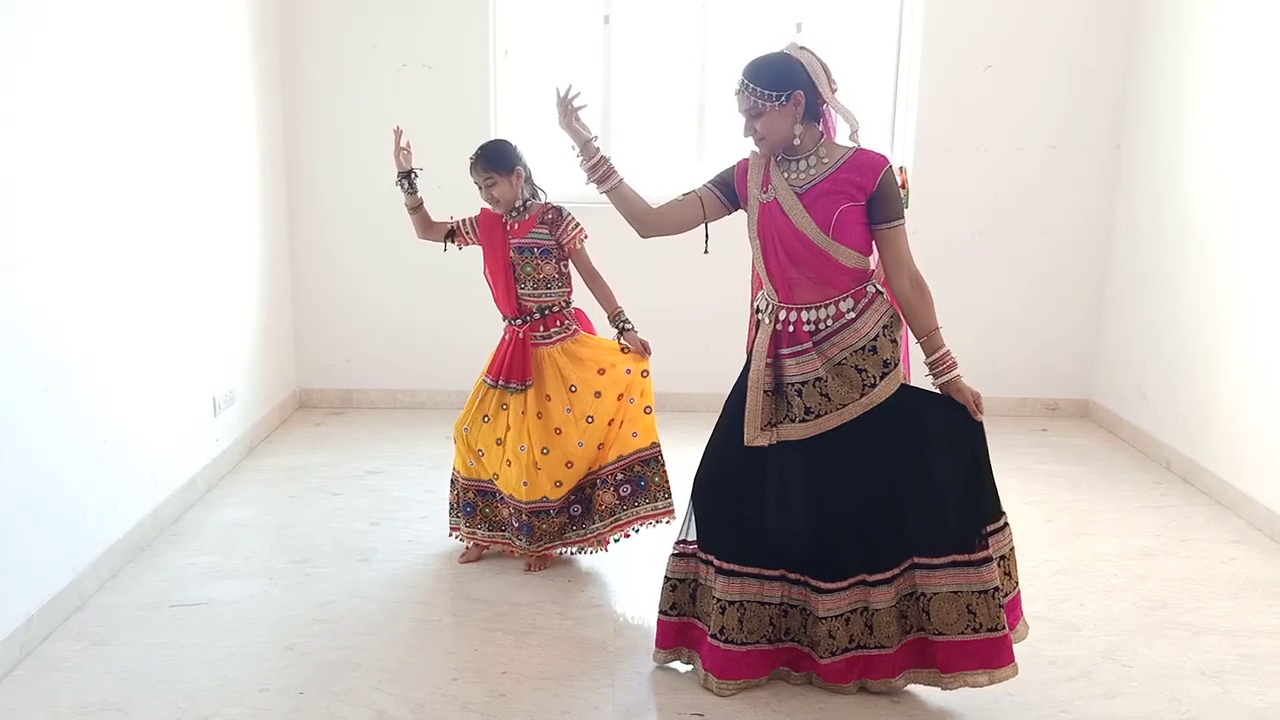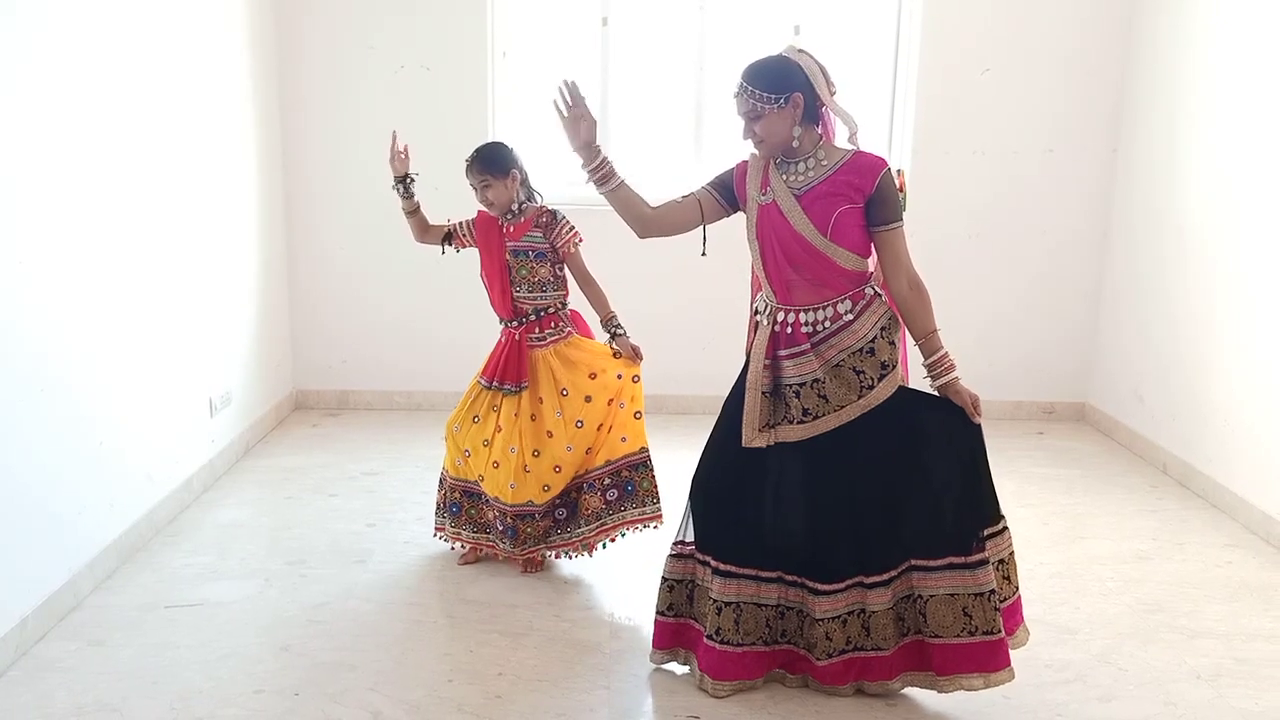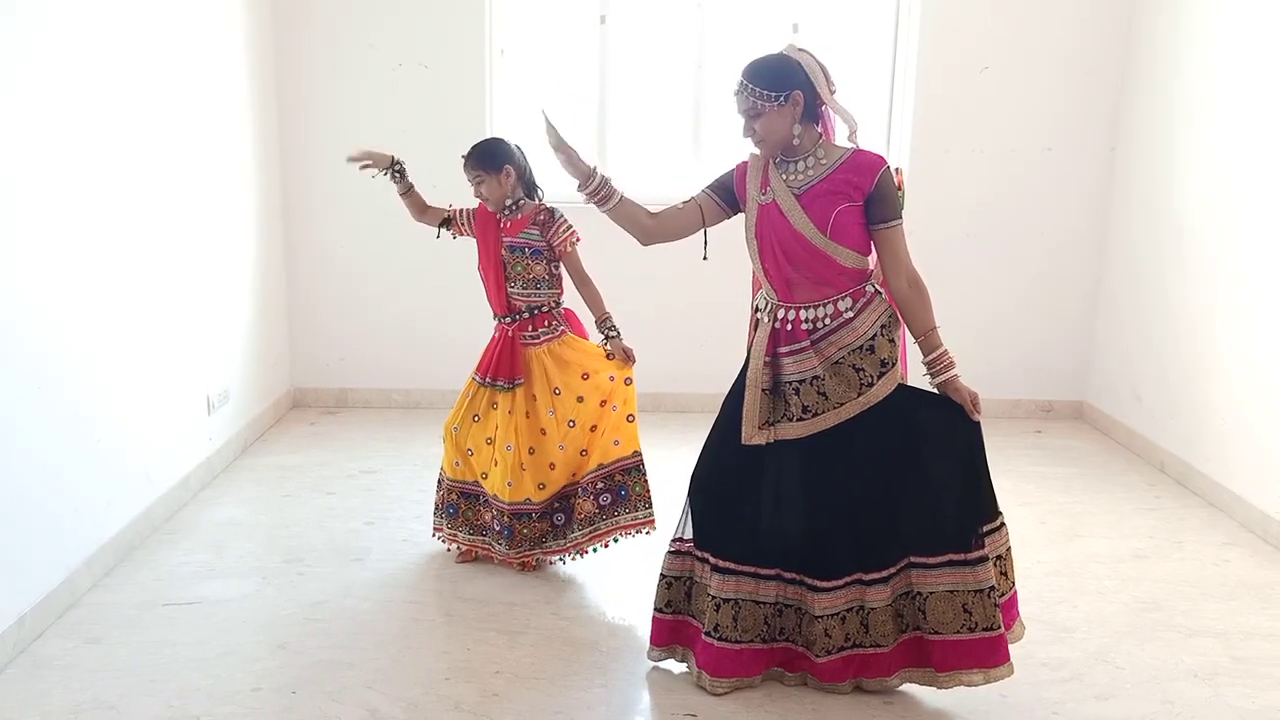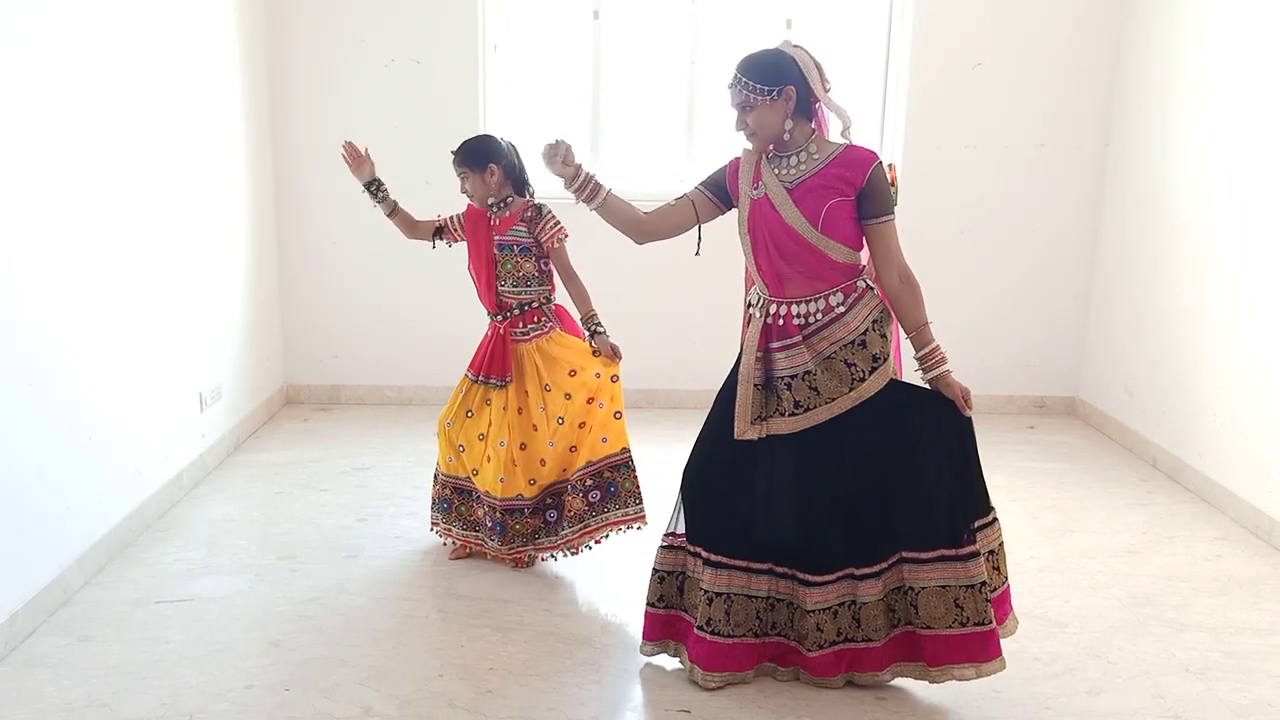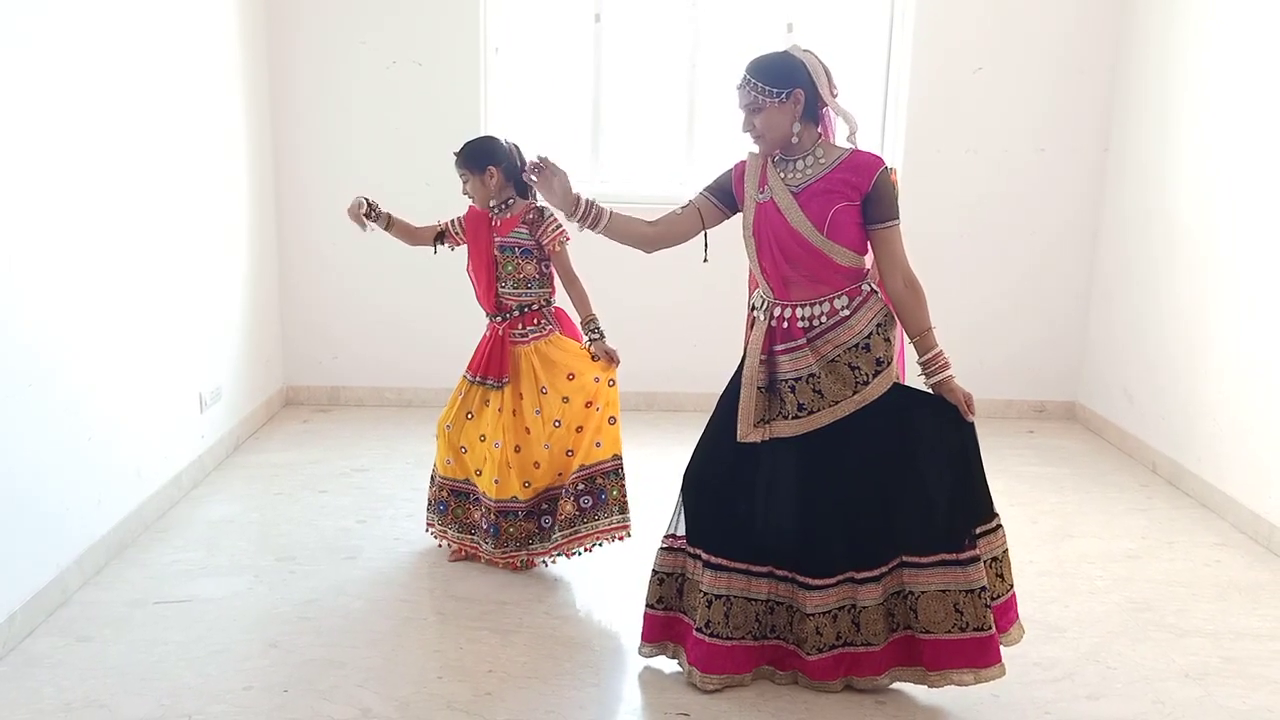
dt=1s
person 1, frame 1
left shoulder: (868, 171)
right shoulder: (749, 176)
left elbow: (905, 279)
right elbow: (651, 222)
left wrist: (947, 371)
right wrist: (587, 149)
left hip: (861, 360)
right hip: (781, 364)
left knee: (865, 501)
right knee: (745, 496)
left ankle: (862, 650)
right ankle: (766, 643)
person 1, frame 2
left shoulder: (866, 174)
right shoulder: (748, 179)
left elbow: (903, 281)
right elbow: (650, 222)
left wrist: (945, 373)
right wrist: (590, 150)
left hip: (860, 362)
right hip: (780, 366)
left knee: (865, 504)
right knee: (749, 500)
left ankle: (863, 652)
right ankle: (759, 647)
person 1, frame 3
left shoulder: (865, 172)
right shoulder: (749, 178)
left elbow: (902, 279)
right elbow: (651, 228)
left wrist: (943, 370)
right wrist: (584, 174)
left hip: (859, 361)
right hip: (779, 365)
left knee: (866, 502)
right knee: (744, 495)
left ankle: (863, 647)
right ankle: (762, 645)
person 1, frame 4
left shoulder: (858, 168)
right shoulder: (741, 175)
left elbow: (895, 274)
right elbow: (647, 227)
left wrist: (936, 367)
right wrist: (575, 176)
left hip: (851, 355)
right hip: (773, 360)
left knee: (862, 494)
right knee: (733, 488)
left ankle: (857, 645)
right ankle: (759, 639)
person 1, frame 5
left shoulder: (864, 173)
right shoulder: (746, 178)
left elbow: (898, 279)
right elbow: (655, 235)
left wrist: (939, 372)
right wrist: (571, 203)
left hip: (856, 359)
right hip: (776, 362)
left knee: (862, 498)
right knee: (732, 488)
left ankle: (857, 646)
right ankle: (762, 640)
person 2, frame 1
left shoulder: (554, 219)
right shoulder: (486, 225)
left elbow: (590, 275)
right elbow: (426, 230)
left wrist: (625, 327)
right wrist: (407, 178)
left hip: (560, 343)
right hip: (515, 346)
left knee: (555, 436)
right knee: (484, 431)
left ankle: (543, 538)
right ankle: (492, 529)
person 2, frame 2
left shoulder: (549, 222)
right shoulder: (483, 227)
left elbow: (585, 279)
right elbow: (423, 233)
left wrist: (617, 332)
right wrist: (403, 181)
left hip: (557, 345)
right hip: (513, 348)
left knee: (553, 437)
right knee: (474, 431)
left ankle: (538, 541)
right ankle: (487, 533)
person 2, frame 3
left shoulder: (547, 220)
right shoulder: (481, 221)
left elbow: (581, 279)
right elbow: (421, 212)
left wrist: (610, 334)
right wrist: (393, 168)
left hip: (551, 342)
right hip: (506, 346)
left knee: (548, 435)
right knee: (475, 430)
left ankle: (536, 540)
right ankle: (486, 533)
person 2, frame 4
left shoulder: (536, 216)
right shoulder: (473, 222)
left elbow: (569, 276)
right elbow: (414, 229)
left wrist: (596, 331)
right wrist: (372, 184)
left hip: (542, 339)
right hip: (499, 342)
left knee: (538, 432)
right knee: (466, 426)
left ankle: (528, 534)
right ankle: (479, 529)
person 2, frame 5
left shoulder: (538, 218)
right shoulder: (474, 223)
left elbow: (570, 280)
right elbow: (415, 235)
left wrist: (595, 336)
right wrist: (371, 213)
left hip: (542, 341)
right hip: (498, 344)
left knee: (541, 434)
right knee: (466, 428)
left ankle: (526, 537)
right ankle: (477, 532)
